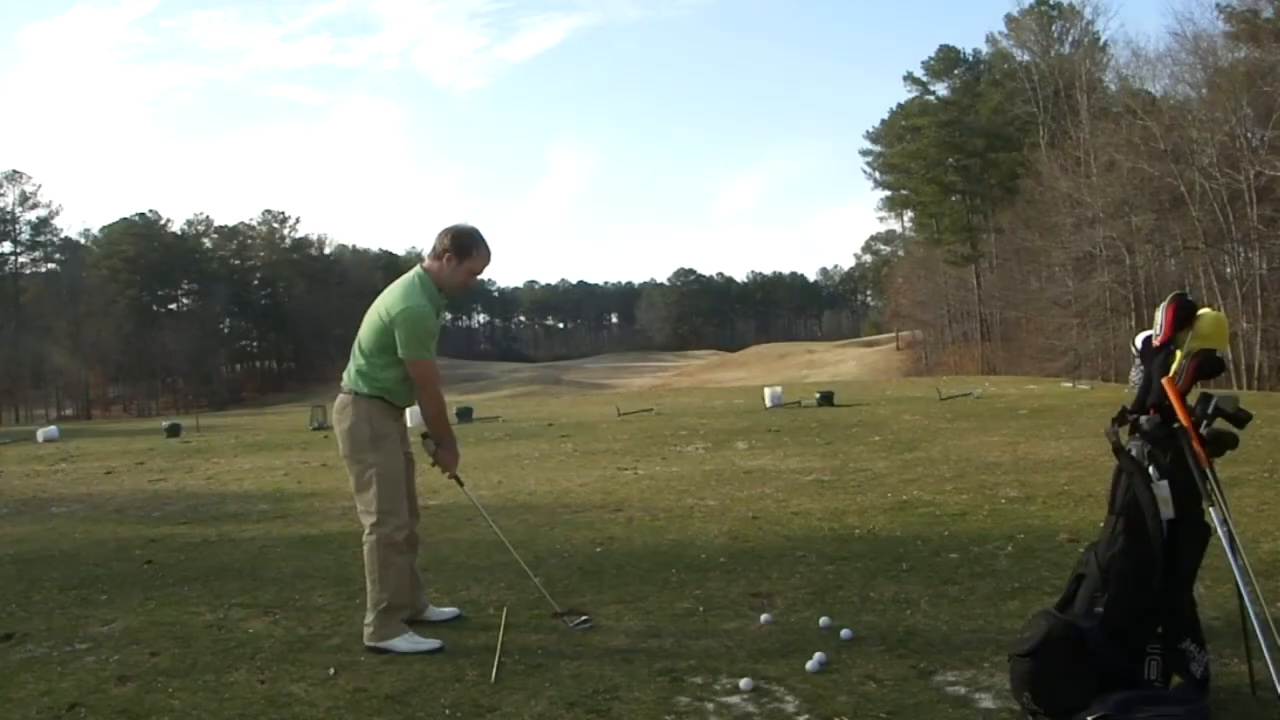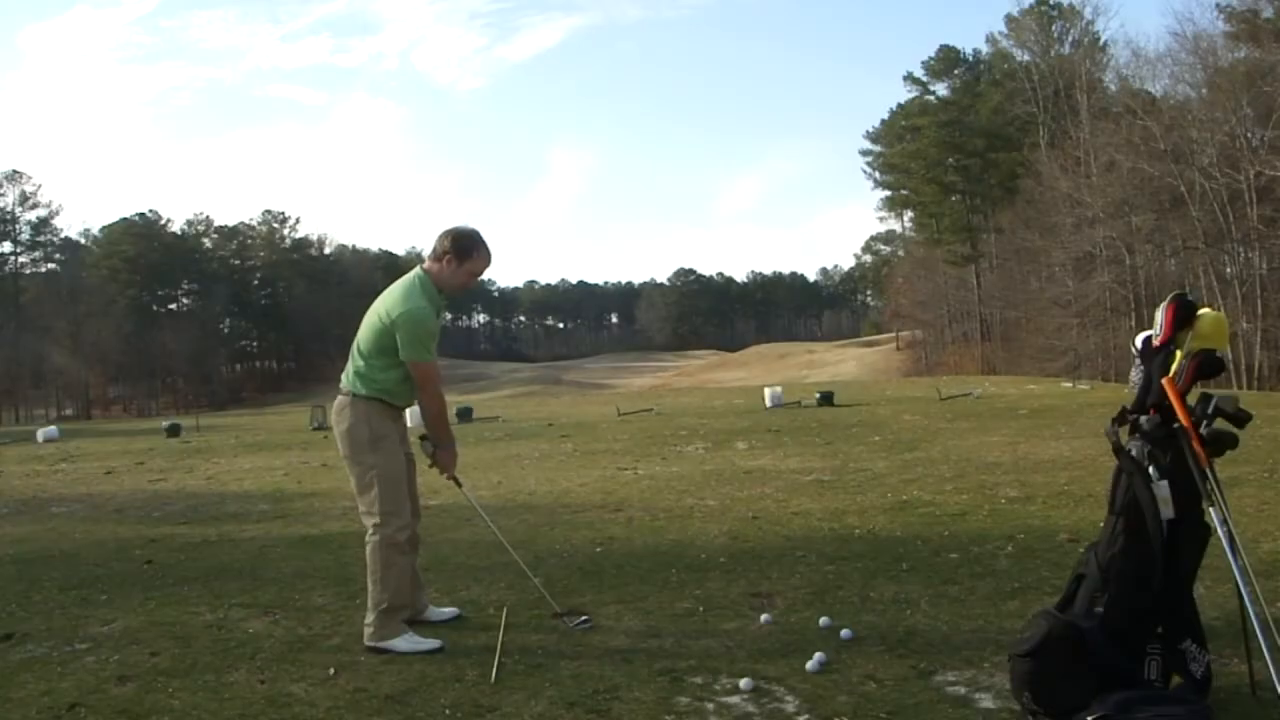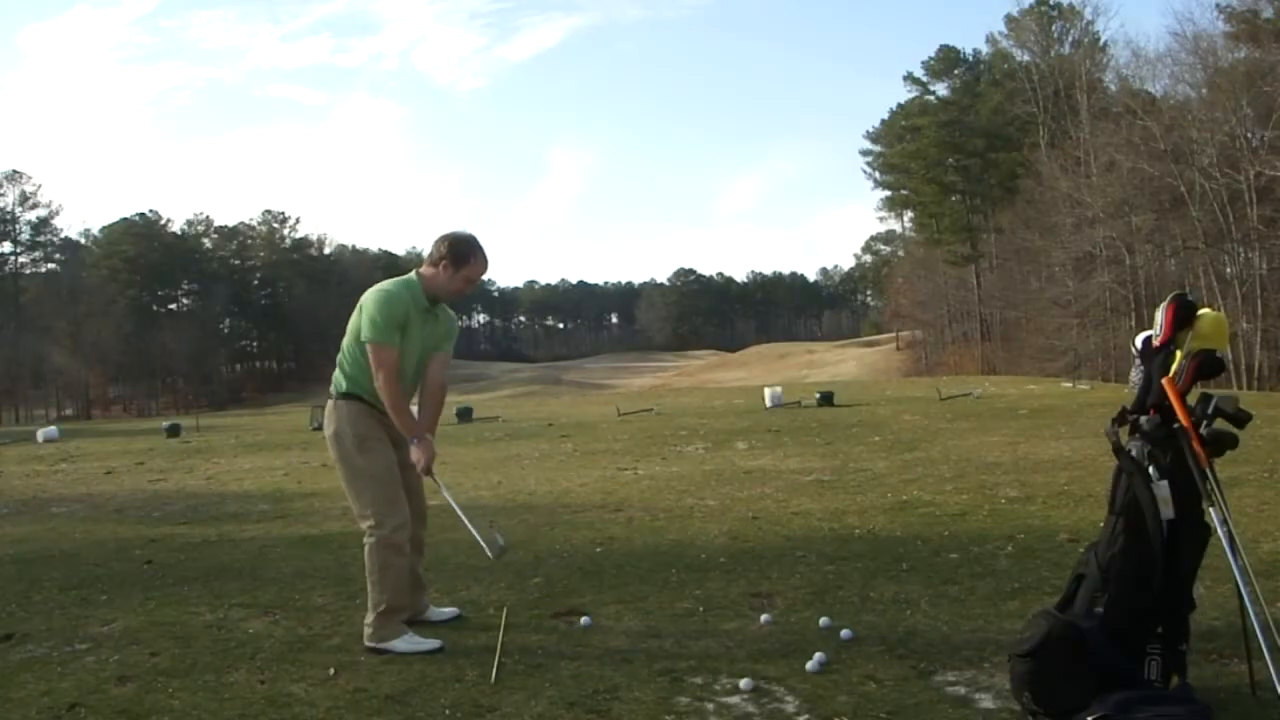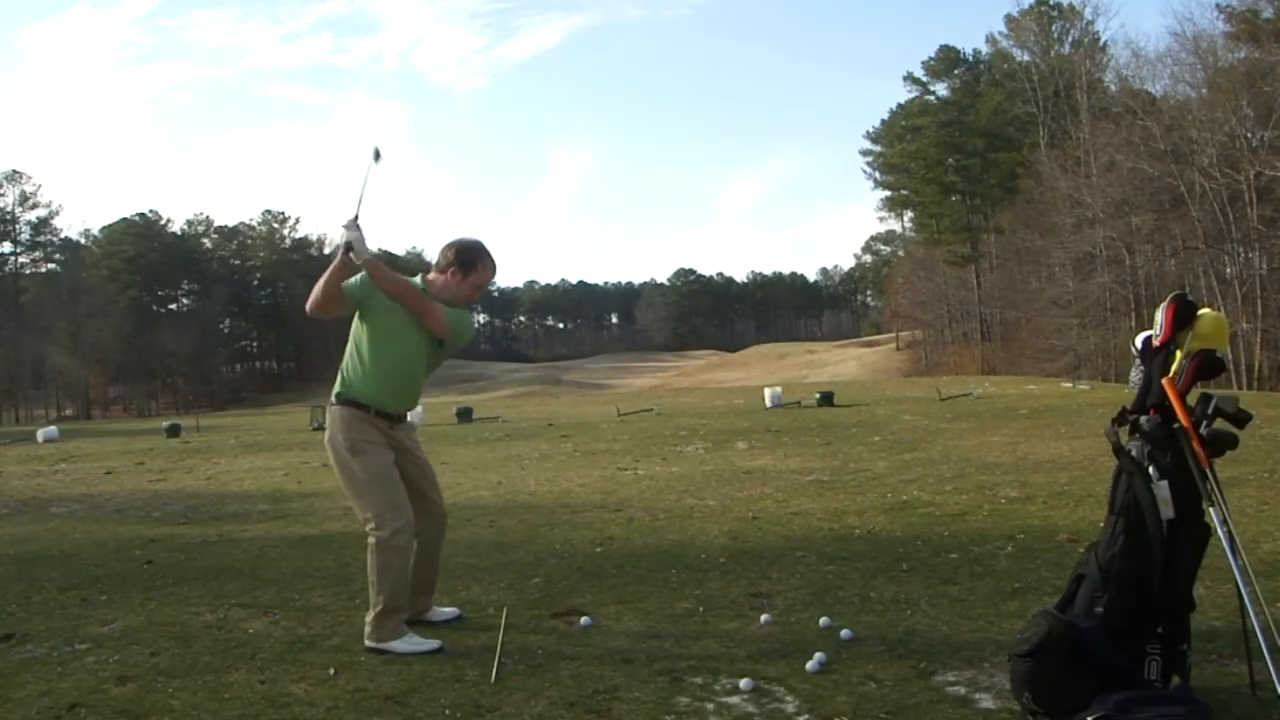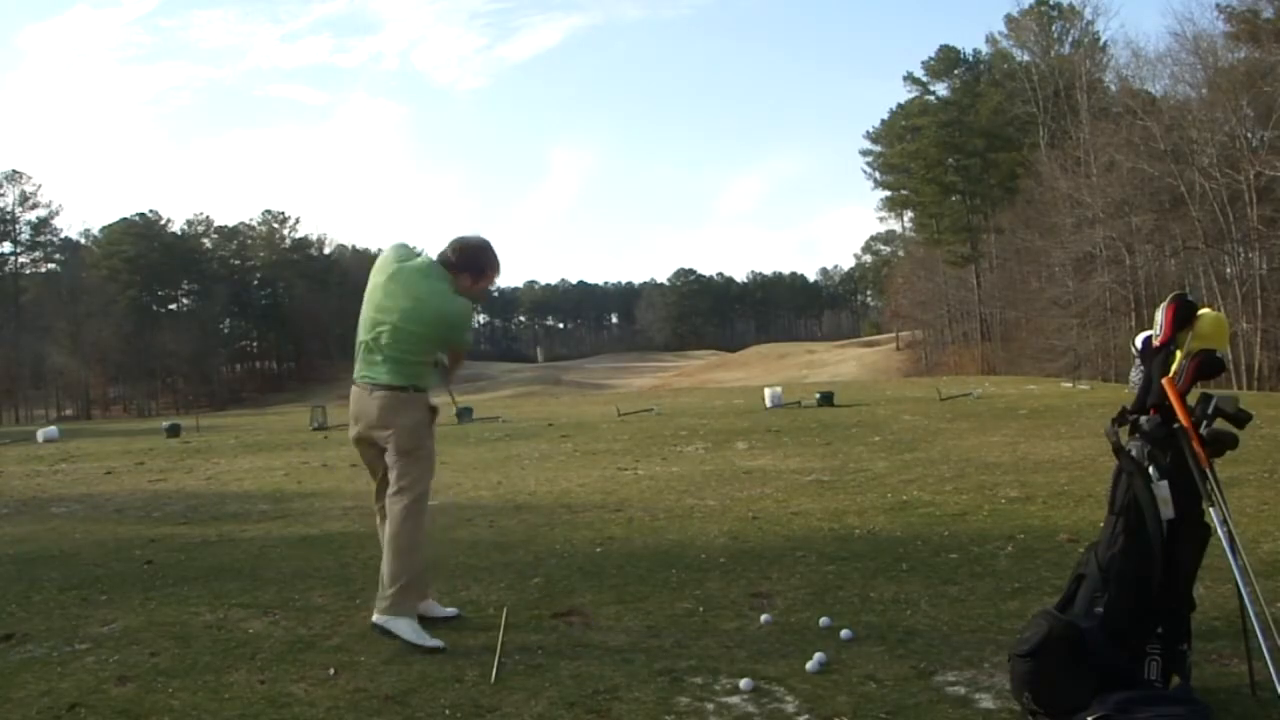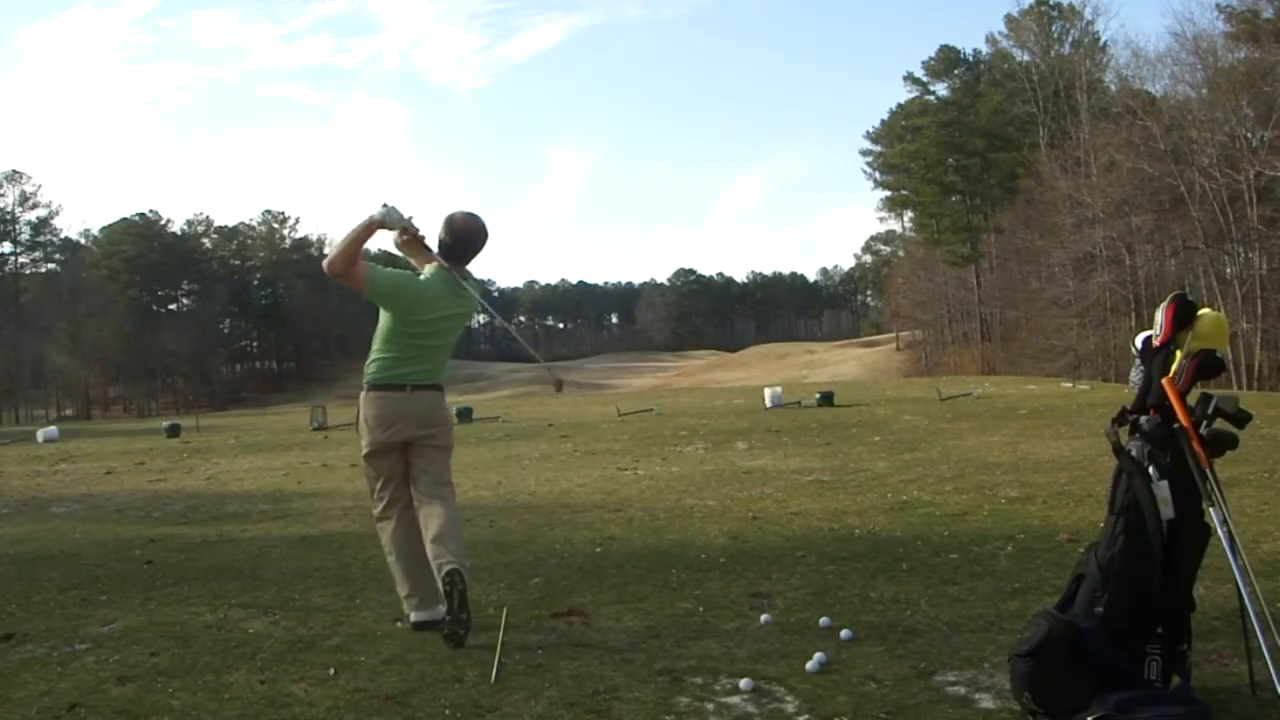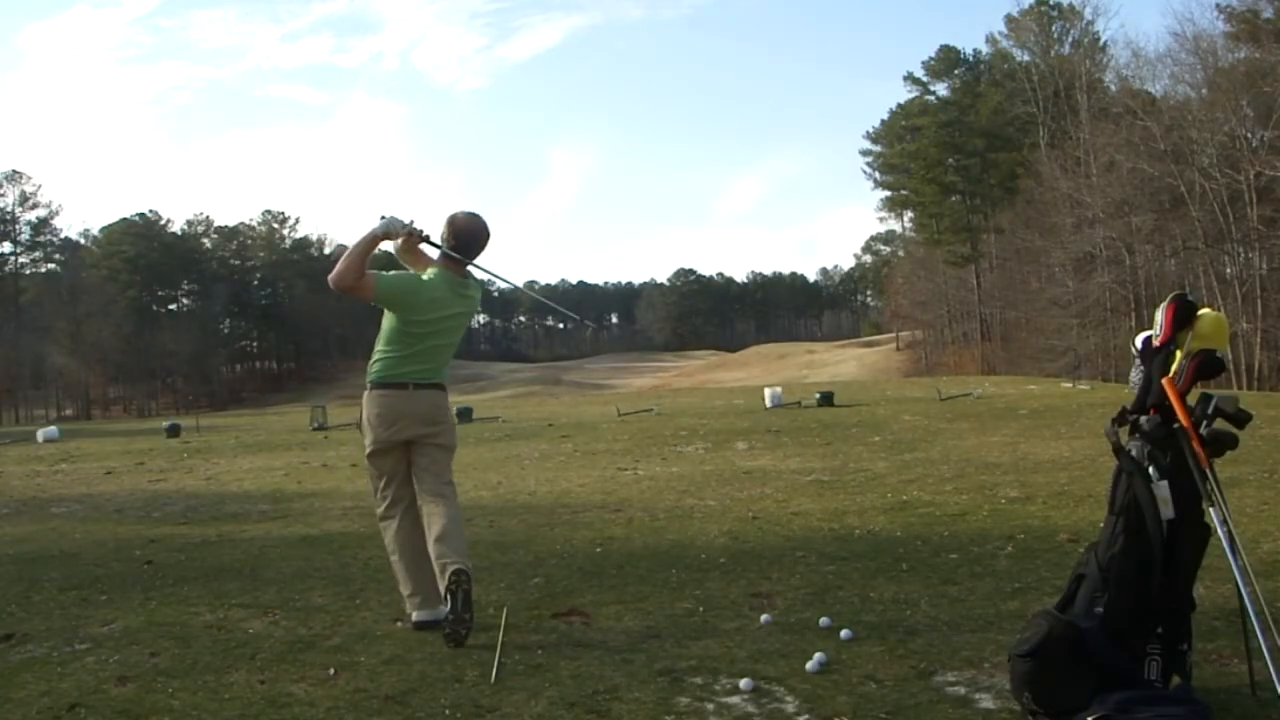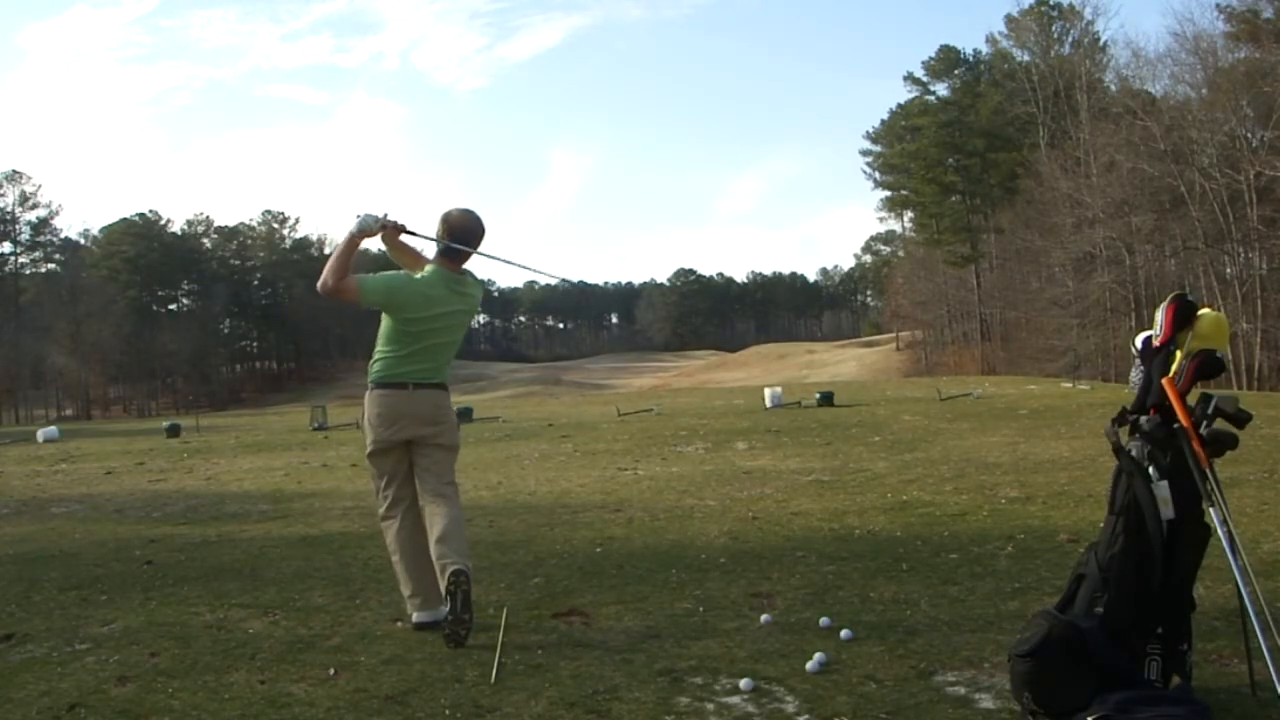
dt=0.4s
person 1, frame 1
left shoulder: (424, 294)
right shoulder: (413, 306)
left elbow: (426, 380)
right elbow: (426, 386)
left wrist: (437, 434)
right wrist: (446, 443)
left hip: (385, 413)
right hip: (366, 414)
left knee: (404, 517)
right knee: (386, 521)
left ankle: (409, 603)
right ankle: (384, 628)
person 1, frame 2
left shoulder: (424, 293)
right shoulder: (414, 309)
left elbow: (427, 380)
right elbow: (428, 387)
left wrist: (434, 434)
right wrist: (445, 444)
left hip: (384, 413)
right hip: (365, 415)
left knee: (405, 515)
right knee: (389, 521)
left ankle: (410, 604)
right ankle: (384, 629)
person 1, frame 3
left shoulder: (446, 320)
right shoulder: (386, 299)
left elbow: (434, 382)
right elbow: (385, 377)
left wrist: (425, 437)
right wrist: (417, 438)
left hip: (389, 419)
right hip: (355, 416)
left knee: (411, 516)
right knee: (387, 523)
left ankle: (411, 604)
right ankle: (384, 629)
person 1, frame 4
left shoulder: (459, 323)
right shoulder: (373, 281)
left elbow: (416, 304)
right elbow: (317, 307)
left wrist: (367, 257)
right wrist: (345, 258)
left hip: (397, 424)
right hip: (354, 421)
left knee: (430, 516)
right knee: (392, 523)
left ankle: (416, 603)
right ankle: (384, 630)
person 1, frame 5
left shoulder: (392, 260)
right shoulder: (457, 311)
right elbow: (450, 362)
left hip: (363, 400)
right hip: (402, 405)
left knee: (391, 499)
right knee: (408, 501)
left ankle: (411, 596)
right ankle: (395, 609)
person 1, frame 6
left shoulder: (406, 288)
right shoulder: (467, 293)
left elbow: (334, 265)
right elbow: (434, 265)
left wrist: (375, 220)
right wrist: (409, 239)
left hip: (382, 404)
right hip: (429, 404)
left knee: (392, 507)
right knee: (436, 496)
left ankle: (421, 604)
right ankle: (451, 570)
person 1, frame 7
left shoulder: (411, 288)
right shoulder: (470, 291)
left elbow: (340, 280)
right elbow: (435, 267)
left wrist: (379, 232)
right wrist: (406, 245)
left hip: (385, 402)
right hip: (432, 402)
left knee: (395, 506)
right knee: (438, 494)
left ankle: (423, 604)
right ankle: (453, 569)
person 1, frame 8
left shoulder: (403, 288)
right shoulder: (471, 290)
left elbow: (328, 286)
right elbow: (430, 269)
left wrist: (357, 233)
right wrist: (393, 240)
left hip: (386, 402)
right hip: (434, 402)
left knee: (397, 506)
right knee: (440, 495)
left ankle: (424, 605)
right ankle: (454, 570)
